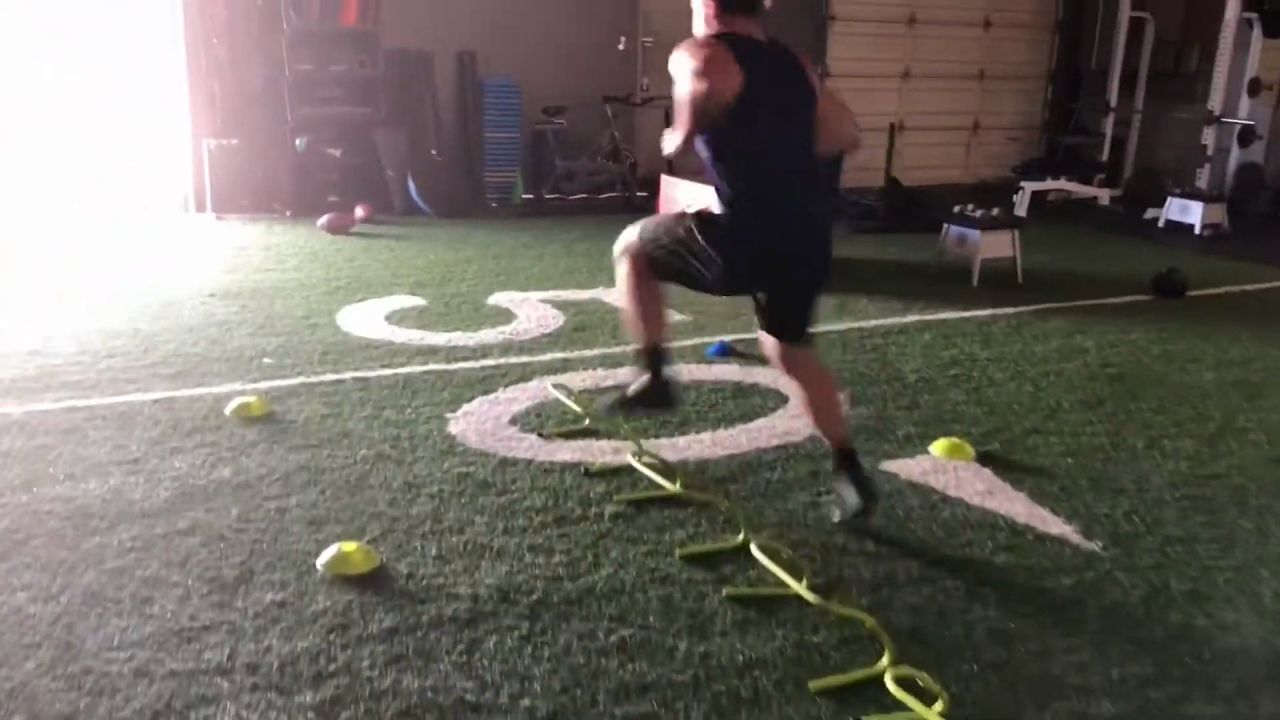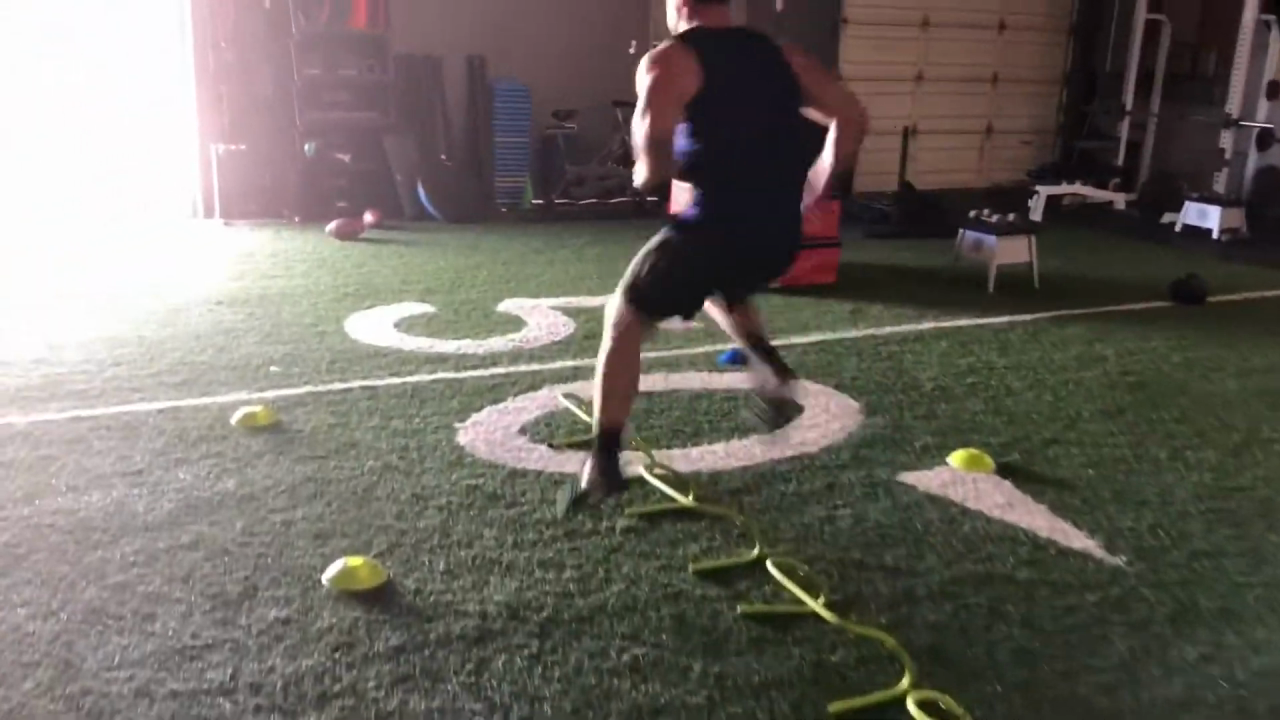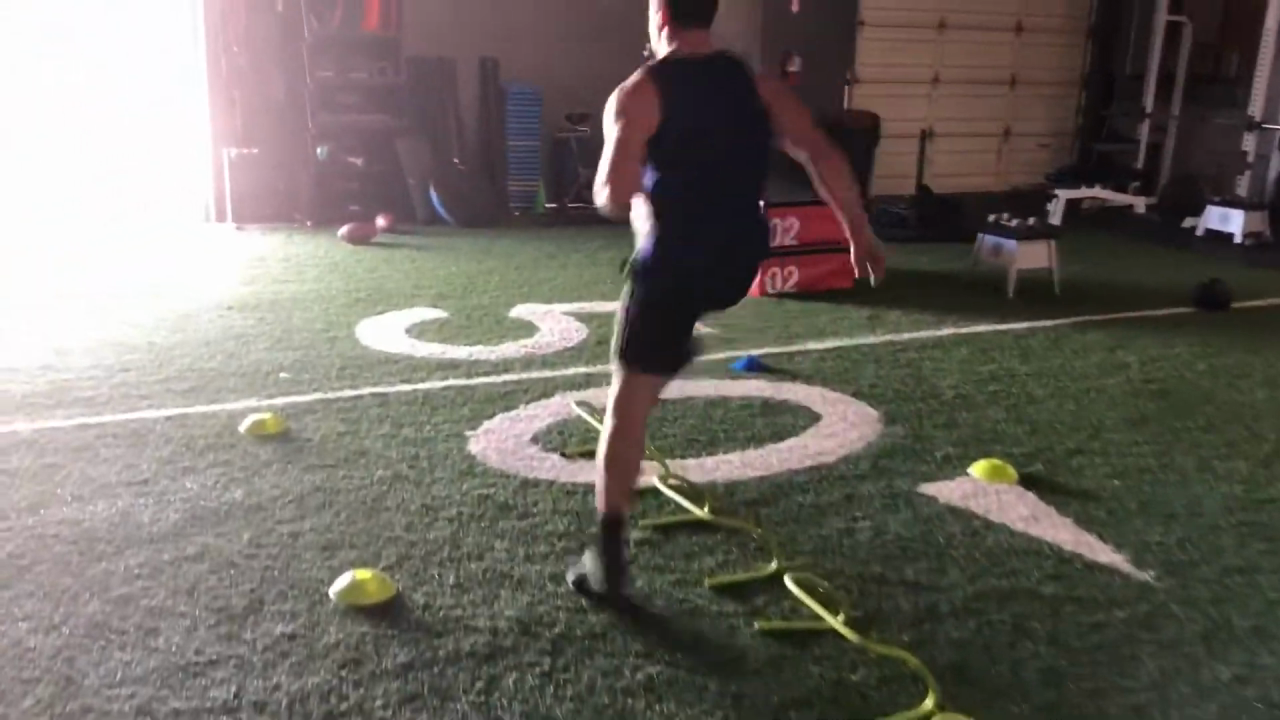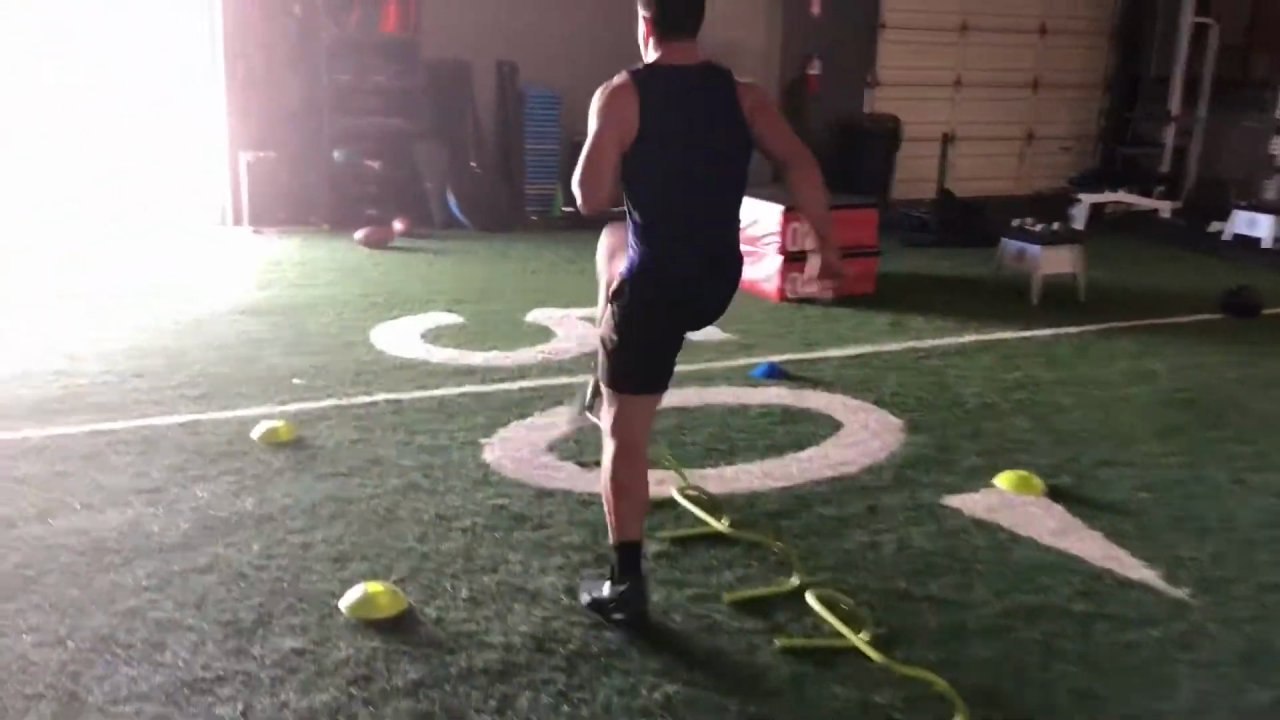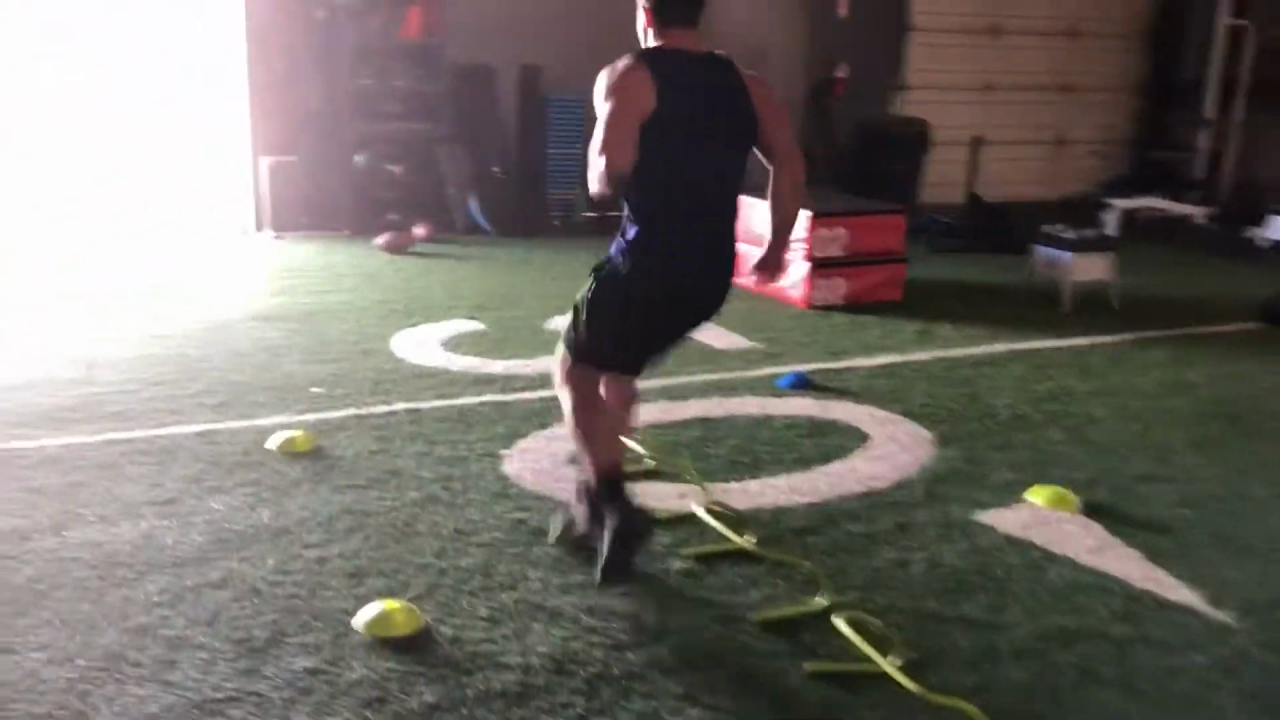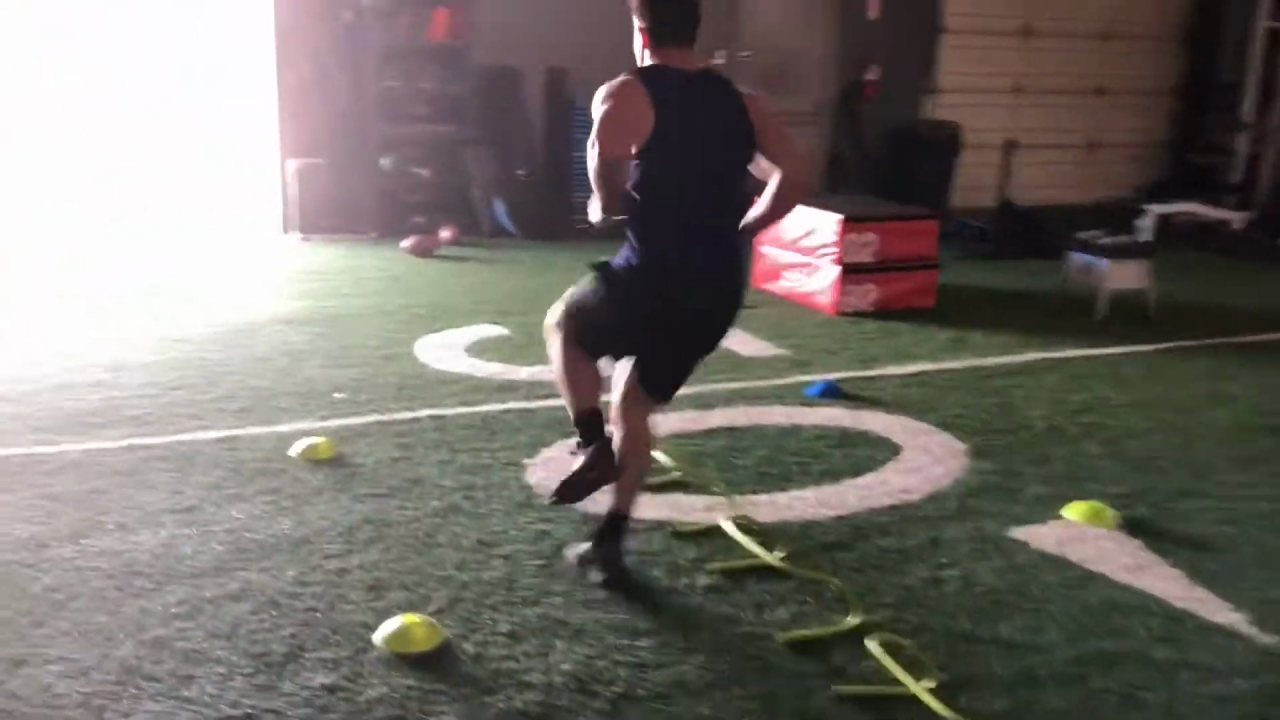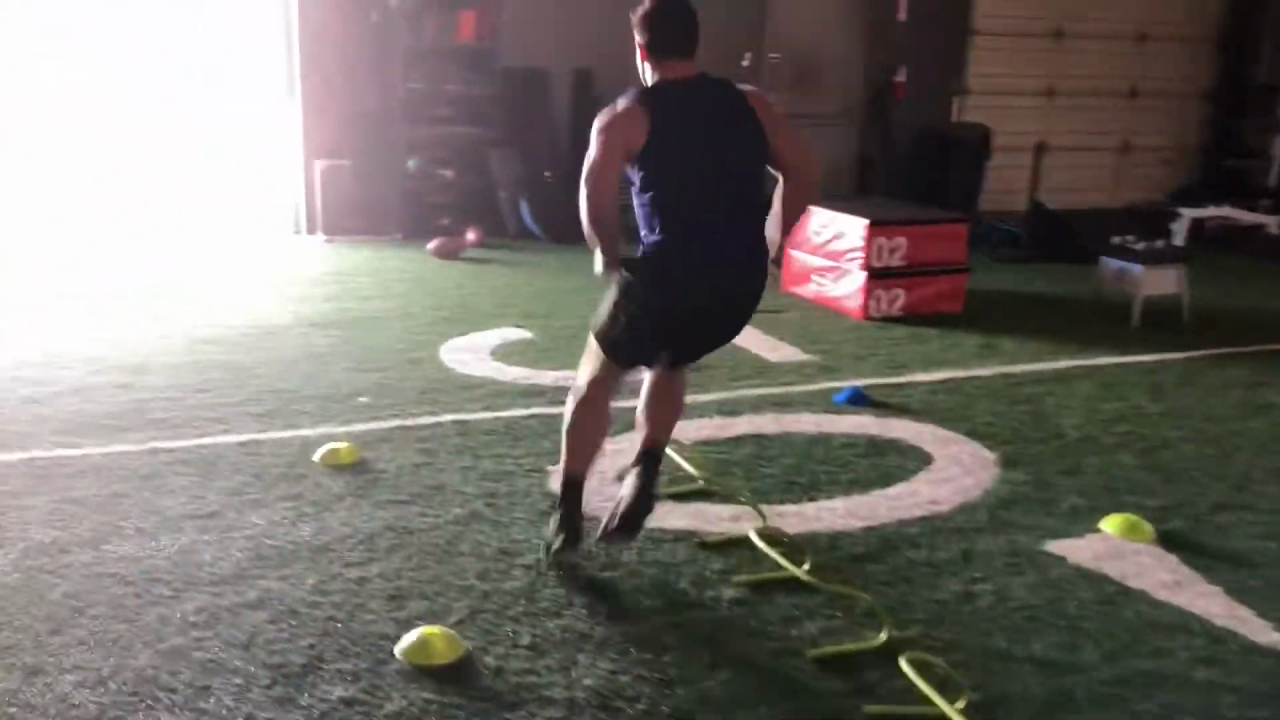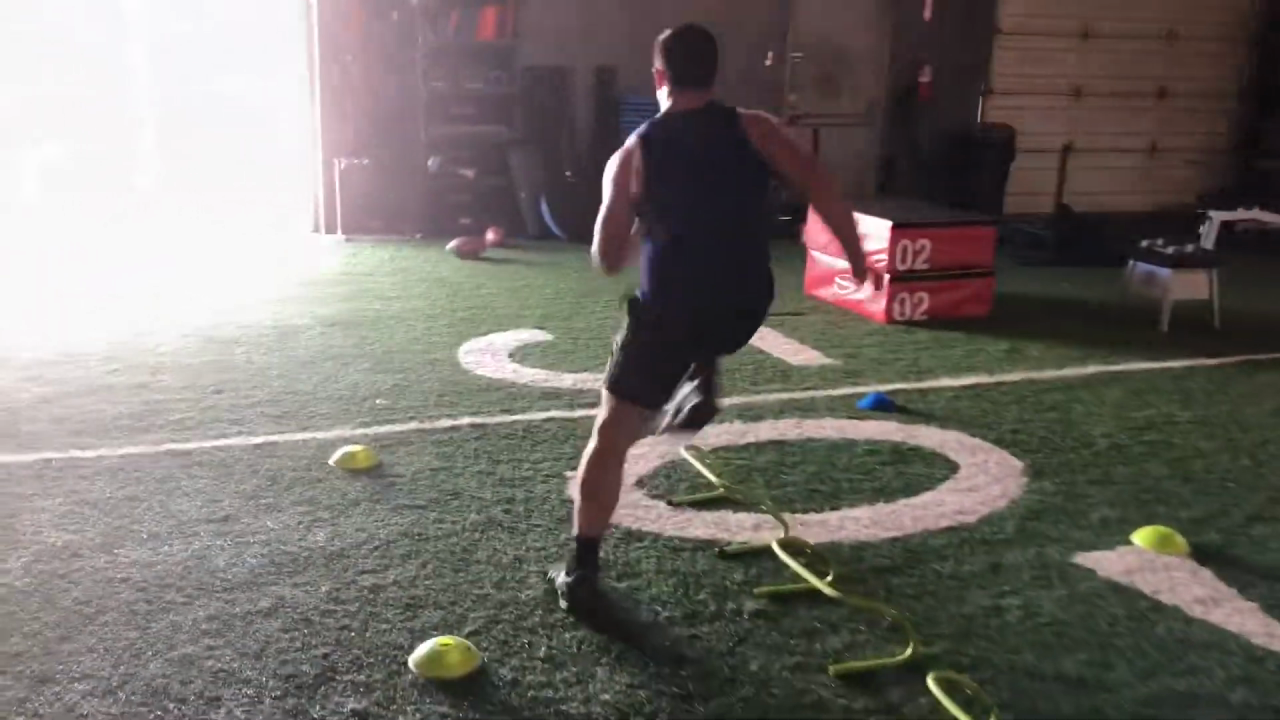
dt=0.1s
person 1, frame 1
left shoulder: (704, 56)
right shoulder: (793, 67)
left elbow: (701, 100)
right elbow: (834, 139)
left wrist: (676, 140)
left hip: (746, 239)
right hip: (808, 246)
left knee: (633, 248)
right knee: (792, 352)
left ankle: (654, 377)
right ankle: (851, 474)
person 1, frame 2
left shoulder: (669, 59)
right shoulder: (780, 56)
left elbow: (650, 136)
right elbow: (851, 117)
left wrist: (653, 170)
right wrist: (823, 178)
left hip: (717, 232)
right hip: (780, 236)
left knee: (623, 327)
right knee: (716, 286)
left ankle: (604, 466)
right ankle: (770, 369)
person 1, frame 3
left shoulder: (640, 91)
right shoulder: (759, 86)
left elbow: (614, 199)
right elbow: (823, 157)
left wrist: (635, 194)
right wrist: (859, 234)
left hip: (677, 269)
right hip: (743, 263)
left knee: (628, 408)
right ankle: (661, 357)
person 1, frame 4
left shoulder: (622, 93)
right shoulder: (744, 97)
left elbow: (590, 194)
right elbow: (801, 166)
left wrist: (622, 196)
right wrist: (826, 246)
left hip: (657, 280)
right hip: (719, 279)
left knee: (625, 430)
right knee: (616, 244)
right ankle: (608, 382)
person 1, frame 5
left shoulder: (627, 78)
right shoulder: (747, 88)
left elbow: (609, 169)
right elbow: (791, 176)
left wrist: (608, 185)
right wrist: (777, 245)
left hip: (647, 268)
right hip: (708, 278)
left knee: (576, 371)
right knee: (613, 379)
left ankle: (618, 509)
person 1, frame 6
left shoulder: (624, 96)
right shoulder: (741, 102)
left elbow: (606, 165)
right elbow: (795, 175)
left wrist: (606, 205)
right wrist: (745, 229)
left hip: (651, 284)
right hip: (718, 296)
left knee: (564, 325)
right knee: (635, 410)
left ankle: (595, 446)
person 1, frame 7
left shoulder: (628, 117)
right shoulder: (746, 104)
left elbow: (594, 186)
right elbow: (801, 173)
left wrist: (607, 253)
right wrist: (778, 236)
left hip: (669, 281)
right hip: (737, 288)
left knee: (594, 388)
right knee: (665, 379)
left ankle: (568, 520)
right ankle: (644, 480)
person 1, frame 8
left shoulder: (634, 154)
right shoulder: (754, 130)
left elbow: (606, 254)
right elbow: (817, 181)
right wrist: (854, 253)
left hip: (670, 309)
right hip: (745, 307)
left knee: (611, 436)
right ankle: (702, 383)
